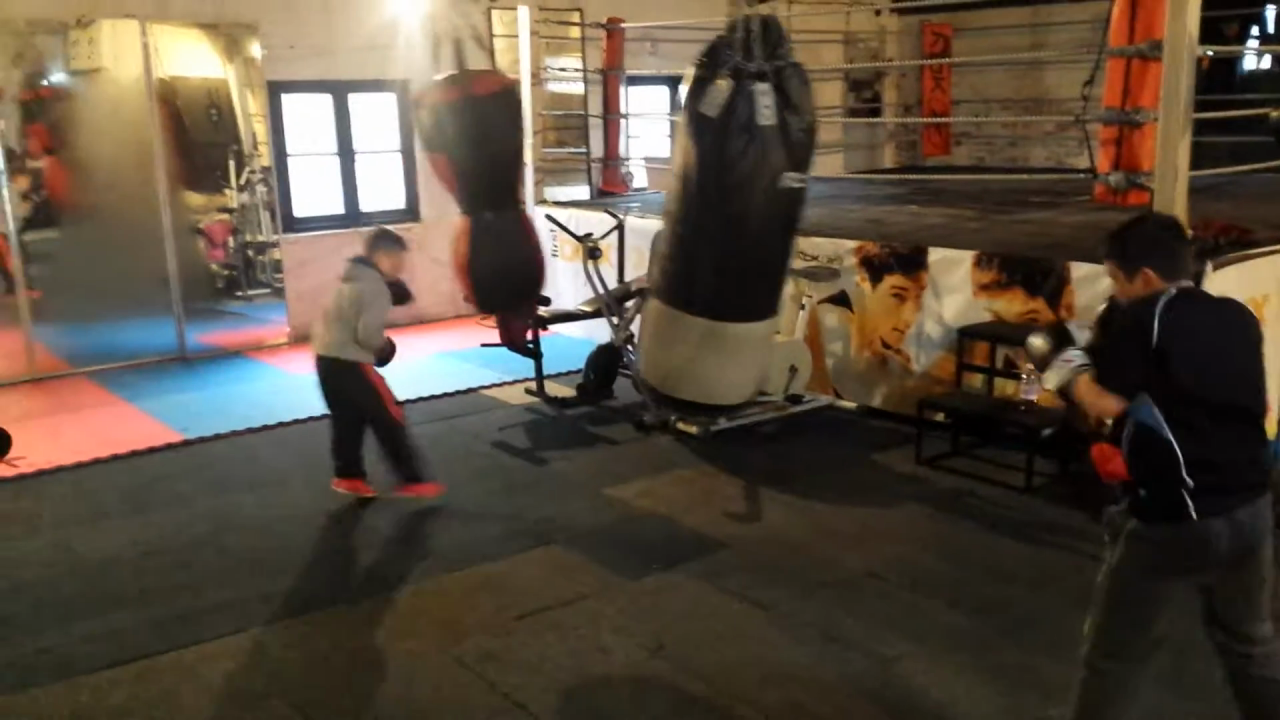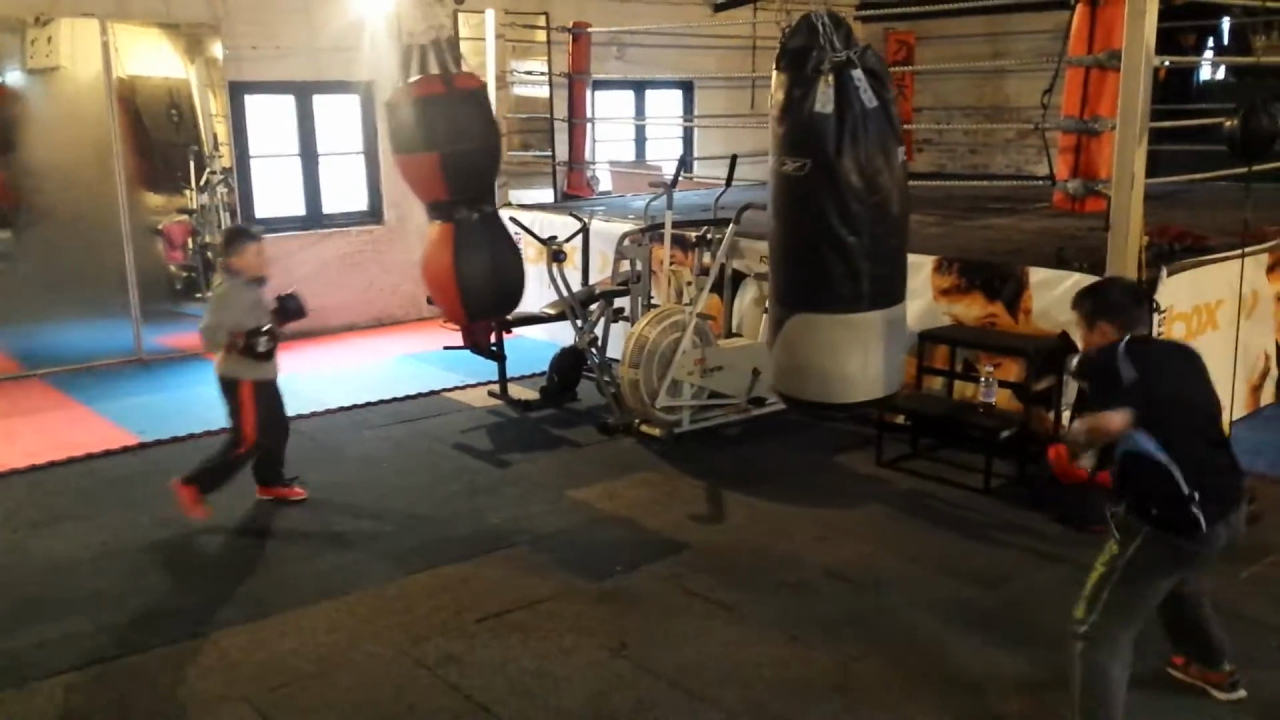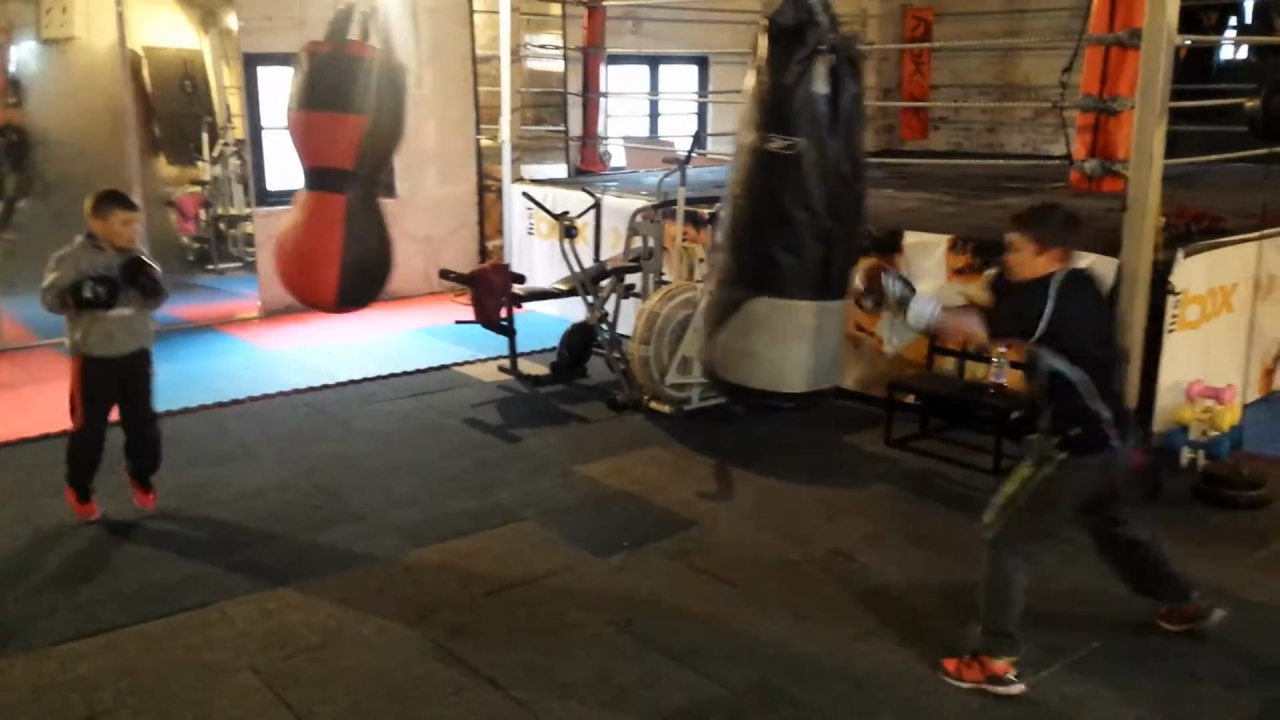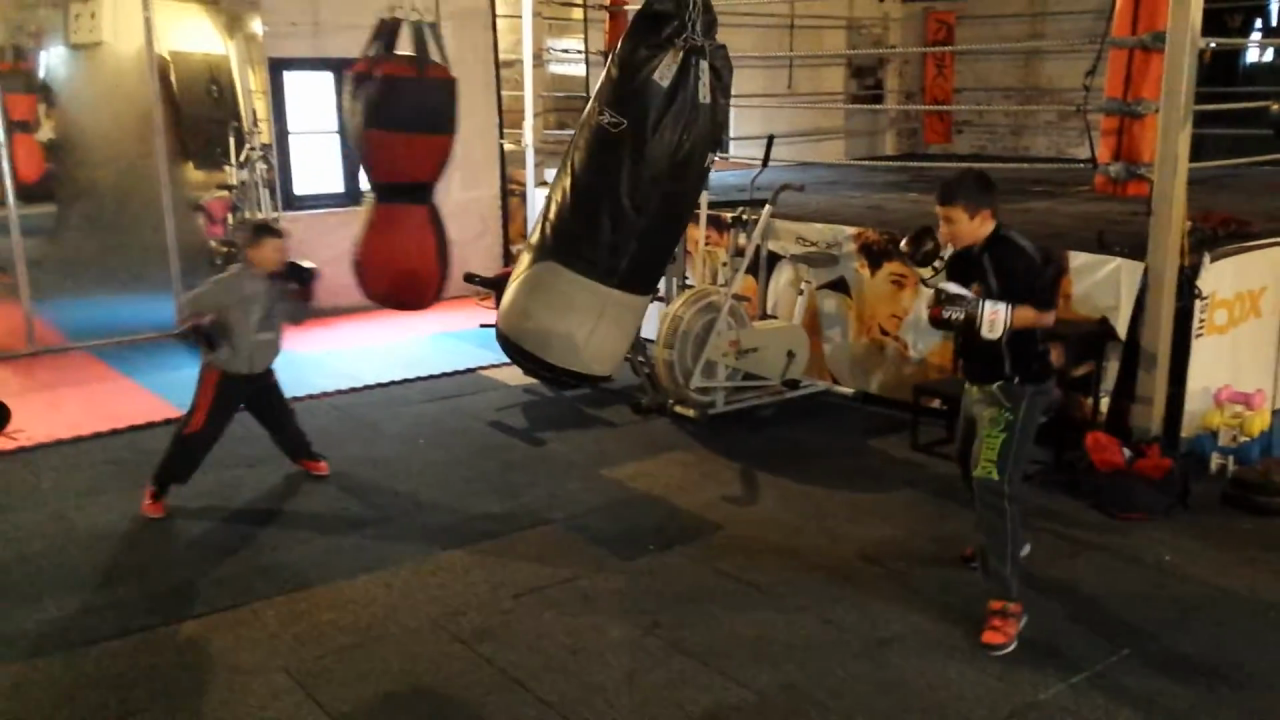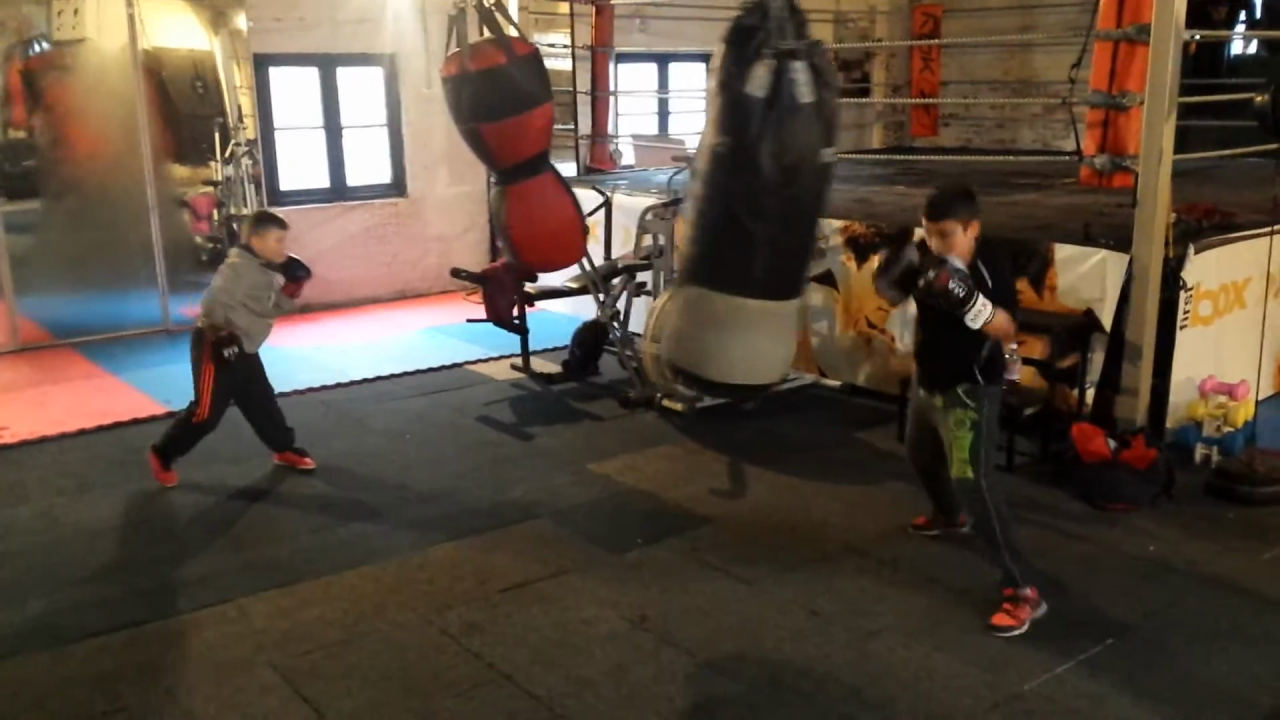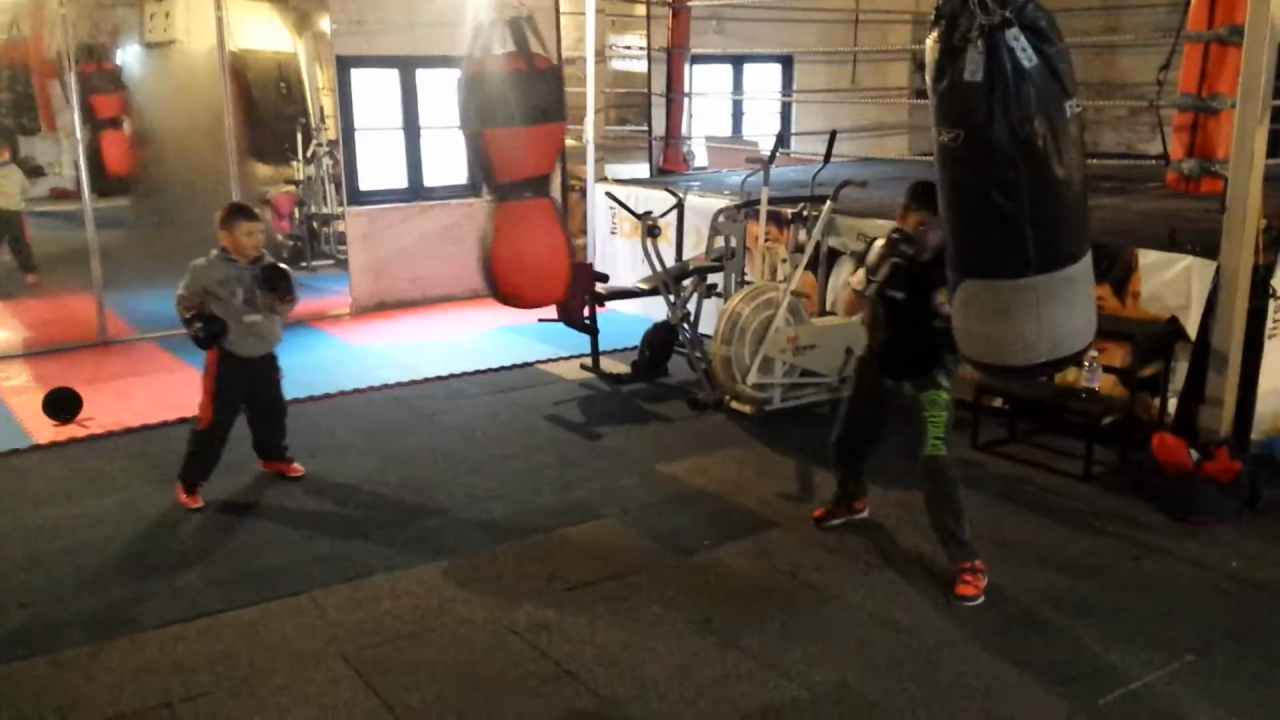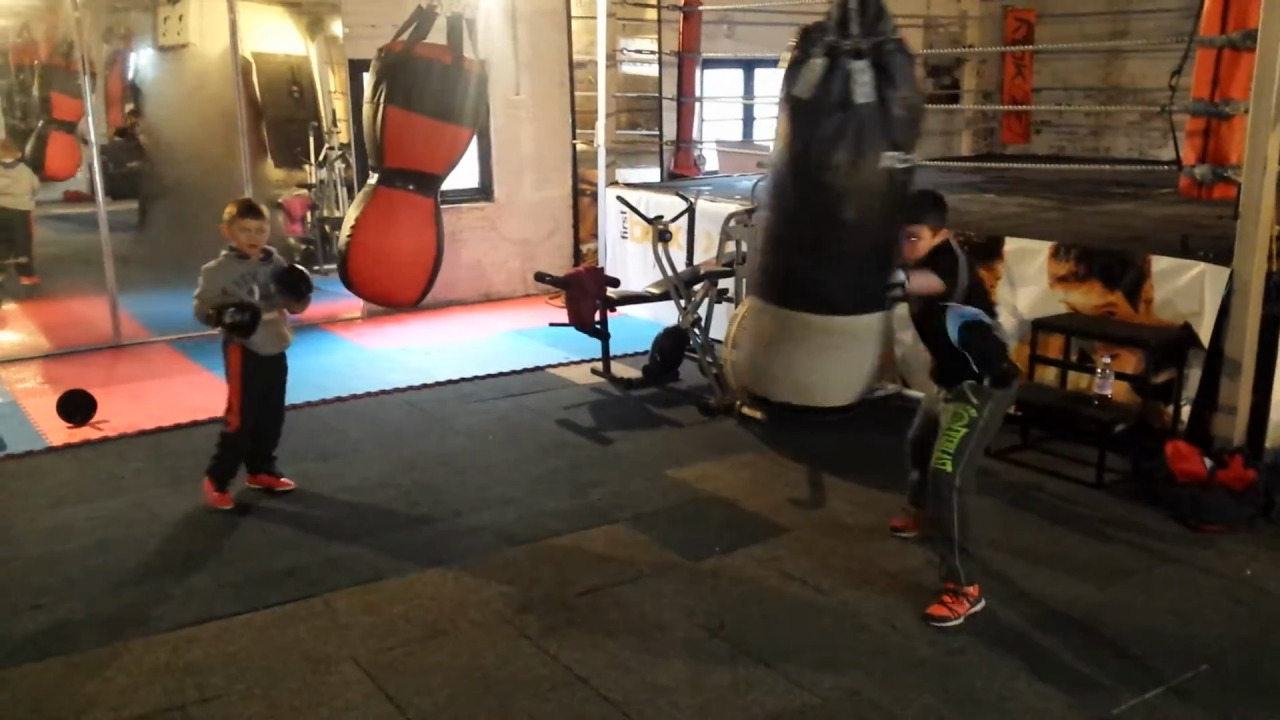
dt=0.7s
person 1, frame 1
left shoulder: (1142, 319)
right shoulder: (1237, 318)
left elbow: (1104, 403)
left wrist: (1064, 362)
left hip: (1173, 522)
left knee: (1112, 660)
person 1, frame 2
left shoulder: (1105, 360)
right shoulder: (1182, 355)
left elbow: (1112, 422)
right elbow: (1177, 427)
left wrist: (1080, 431)
left hip: (1171, 520)
right hip: (1225, 510)
left knee: (1099, 634)
right knee: (1173, 579)
right ankle: (1214, 669)
person 1, frame 3
left shoulder: (1048, 294)
right shoulder: (1081, 286)
left elbow: (977, 329)
left wrist: (914, 305)
left hip: (1078, 447)
right hip: (1109, 437)
left knee: (1006, 537)
right knee: (1112, 527)
left ankle: (995, 659)
right ankle: (1186, 604)
person 1, frame 4
left shoulder: (1014, 254)
right shoulder: (966, 251)
left elbow: (1046, 314)
right elbow: (957, 297)
left wrist: (978, 312)
left hip: (1017, 385)
right hip: (980, 380)
left knee: (992, 482)
right knee: (969, 464)
left ankle: (1007, 605)
right ankle: (1005, 539)
person 1, frame 5
left shoulder: (992, 268)
right shoulder: (927, 259)
left elbow: (1003, 328)
left wrist: (966, 297)
left hip: (973, 388)
right hip: (928, 381)
left knee: (970, 481)
right knee: (922, 457)
left ankle: (1021, 591)
right ankle: (948, 514)
person 1, frame 6
right shoulder: (886, 251)
right elbow: (850, 308)
right wrist: (875, 268)
left hip: (929, 373)
right hip: (880, 364)
left knee: (935, 460)
right knee: (847, 439)
left ankle: (967, 561)
right ankle: (852, 500)
person 1, frame 7
left shoulder: (946, 259)
right shoulder: (927, 260)
left elbow: (929, 283)
left hip: (984, 388)
right hip: (953, 380)
left knee: (944, 477)
right knee: (919, 445)
left ankle: (964, 588)
right ankle: (923, 512)
person 2, frame 1
left shoulder: (353, 278)
right shoulder: (375, 287)
right elbow: (368, 333)
right wrist: (384, 346)
left hip: (327, 358)
right hip: (349, 361)
left knee: (348, 421)
right knee: (388, 419)
left ankle: (348, 476)
right ankle: (411, 481)
person 2, frame 2
left shoulder: (250, 288)
right shoulder: (231, 292)
right elbow: (209, 333)
left wrist: (277, 317)
right wrist: (239, 341)
left hip: (259, 375)
right hip: (243, 379)
left knee: (275, 429)
right knee: (247, 441)
left ankle: (272, 483)
right ankle: (192, 487)
person 2, frame 3
left shoulder: (135, 259)
right shoulder: (73, 257)
left elbow: (154, 302)
right elbow: (50, 295)
left wrist: (150, 288)
right wrist: (74, 296)
left hip: (136, 354)
right hip: (94, 357)
left knee: (143, 420)
right knee: (89, 427)
left ankle: (142, 478)
right ankle: (78, 489)
person 2, frame 4
left shoulder: (278, 283)
right shoulder: (236, 282)
left elbow: (295, 315)
right elbow: (192, 304)
left wrist: (303, 291)
right wrist: (200, 326)
left hip: (259, 370)
right hip: (224, 371)
left knee: (281, 415)
right knee: (199, 431)
left ankle: (304, 455)
right ankle: (158, 488)
person 2, frame 5
left shoulder: (269, 270)
right shoulder: (240, 268)
left elbow: (279, 308)
right elbow: (212, 304)
left wrist: (293, 285)
right wrist: (223, 336)
left hip: (244, 350)
right hip: (217, 347)
left knee: (263, 401)
right knee: (207, 412)
left ankle: (284, 448)
right ankle: (162, 455)
person 2, frame 6
left shoulder: (267, 266)
right shoulder: (206, 269)
left elbow: (283, 310)
right elbow: (185, 300)
left wrist: (285, 292)
right wrist: (194, 319)
left hip: (263, 355)
right hip: (226, 356)
left knee: (271, 411)
right knee: (214, 420)
left ankle: (274, 456)
right ankle: (189, 482)
person 2, frame 7
left shoulder: (276, 264)
right shoulder: (217, 271)
left elbow: (294, 306)
right elbow: (200, 309)
left wrist: (299, 293)
right wrist: (220, 315)
left hip: (275, 351)
right hip: (243, 352)
left knee: (271, 416)
right knee: (240, 418)
left ankle: (261, 470)
right ankle: (217, 479)
